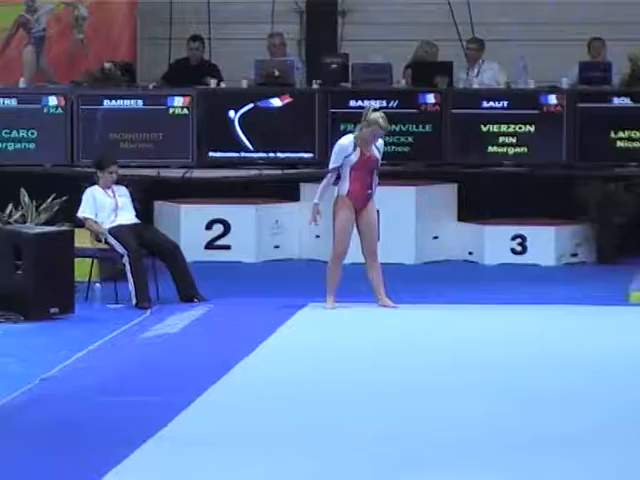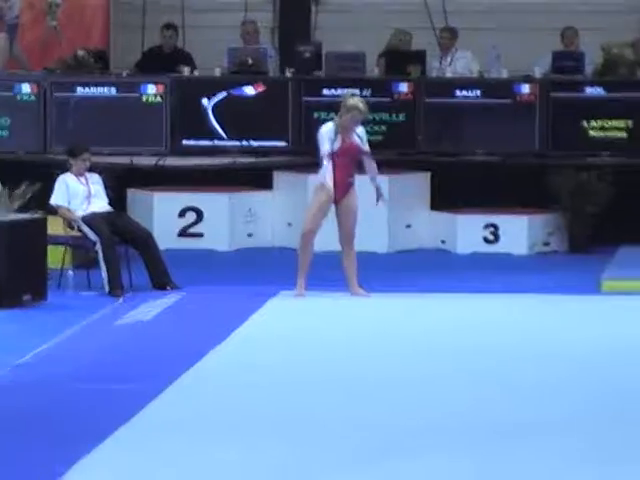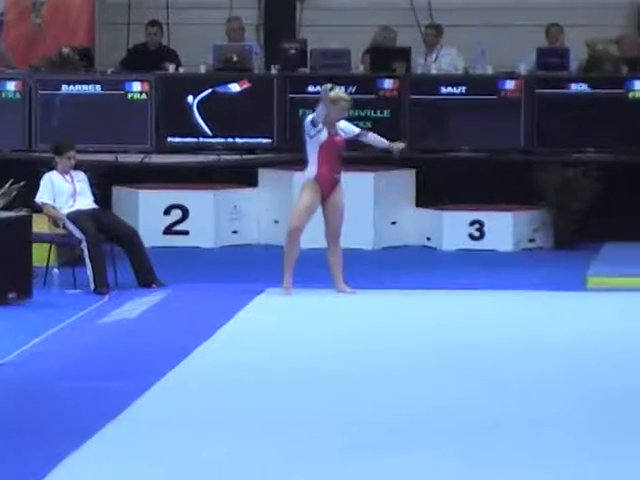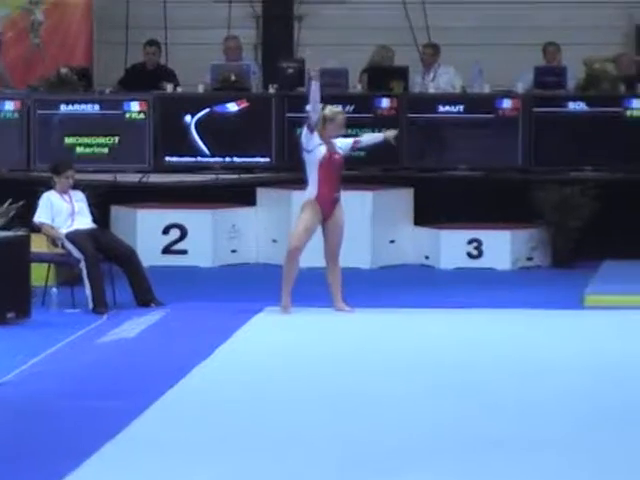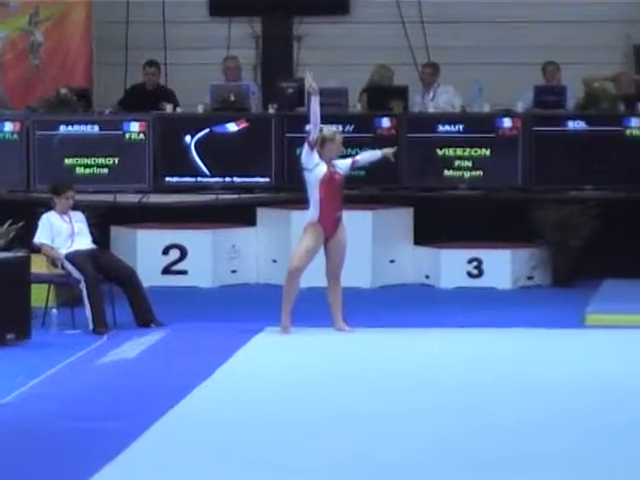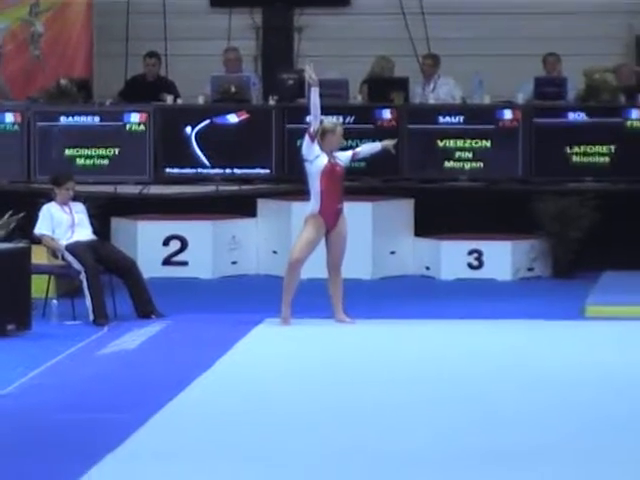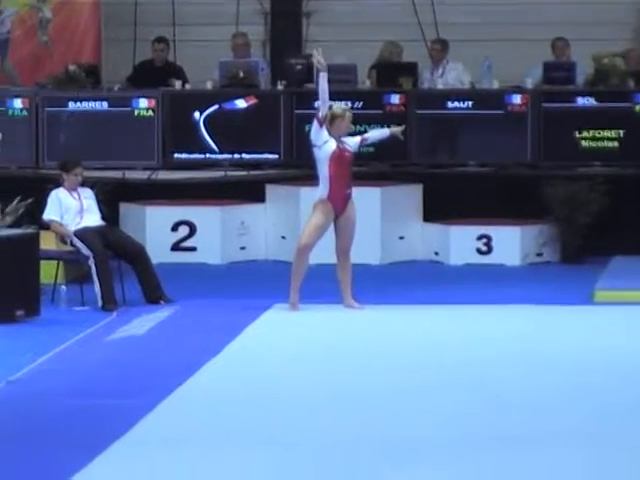
dt=0.2s
person 1, frame 1
left shoulder: (378, 144)
right shoulder: (345, 143)
right elbow: (331, 175)
right wrist: (317, 202)
left hip: (367, 202)
right hip: (346, 200)
left knee: (371, 252)
right knee: (340, 252)
left ankle: (381, 297)
right ankle: (330, 296)
person 1, frame 2
left shoulder: (358, 131)
right shoulder: (327, 129)
left elbow: (367, 159)
right elbow: (326, 159)
left wrist: (376, 184)
right wrist: (329, 184)
left hip: (348, 190)
right hip: (327, 187)
left knee: (348, 240)
right knee: (308, 232)
left ankle: (354, 286)
right ankle: (301, 283)
person 1, frame 3
left shoulder: (342, 126)
right shoulder: (313, 124)
left elbow: (366, 135)
right elbow: (318, 118)
left wrist: (390, 145)
right wrist: (324, 107)
left hip: (334, 186)
right hip: (314, 183)
left knee: (334, 237)
right knee: (294, 228)
left ankle: (340, 283)
right ankle: (288, 281)
person 1, frame 4
left shoulder: (338, 144)
right shoulder: (311, 139)
left elbow: (361, 140)
right elbow: (314, 111)
left wrist: (384, 136)
right wrist: (314, 81)
left hip: (334, 205)
right hip: (314, 204)
left knee: (333, 255)
right knee: (294, 247)
left ankle: (338, 301)
right ankle: (285, 299)
person 1, frame 5
left shoulder: (338, 166)
right shoulder: (311, 160)
left elbow: (362, 157)
right elbow: (314, 127)
left wrist: (383, 152)
right wrist: (314, 95)
left hip: (337, 226)
right hip: (316, 226)
left knee: (334, 275)
right knee: (295, 268)
left ankle: (338, 321)
right ankle: (285, 319)
person 1, frame 6
left shoulder: (339, 158)
right shoulder: (311, 152)
left elbow: (361, 150)
right elbow: (315, 119)
left wrist: (383, 145)
right wrist: (314, 87)
left hip: (338, 218)
right hip: (317, 217)
left knee: (335, 267)
right knee: (295, 260)
left ankle: (339, 313)
right ankle: (285, 311)
person 1, frame 7
left shoulder: (348, 143)
right shoulder: (320, 137)
left elbow: (370, 136)
right elbow: (323, 104)
left wrist: (391, 131)
right wrist: (322, 72)
left hip: (346, 203)
right hip: (326, 203)
left knee: (344, 252)
right knee: (304, 245)
left ankle: (348, 298)
right ankle: (293, 296)
person 2, frame 1
left shoulder: (123, 190)
right shoulder: (91, 193)
right elbow: (88, 222)
right wrist: (104, 233)
left hip: (136, 225)
right hip: (114, 229)
left knee: (171, 247)
right knee: (133, 251)
left ankle: (189, 293)
right ankle: (141, 298)
person 2, frame 2
left shoulder: (95, 177)
right shoulder: (64, 180)
right elbow: (61, 209)
right wrist: (78, 220)
left hip: (108, 213)
right hip: (87, 216)
left knee: (144, 235)
right knee: (106, 238)
left ankle: (162, 280)
right ankle: (114, 286)
person 2, frame 3
left shoulder: (81, 175)
right shoulder: (49, 178)
right elbow: (46, 207)
right wrist: (63, 218)
left hip: (94, 211)
right hip: (73, 214)
left knee: (129, 233)
right knee: (92, 236)
left ankle: (147, 278)
right ankle: (99, 284)
person 2, frame 4
left shoulder: (79, 195)
right shoulder: (48, 198)
right elbow: (45, 227)
right wrist: (61, 238)
left hip: (92, 230)
right hip: (71, 234)
left knee: (127, 252)
right knee: (91, 255)
left ankle: (145, 298)
right ankle: (98, 303)
person 2, frame 5
left shoulder: (79, 215)
right shoulder: (48, 218)
right elbow: (45, 248)
left wrist: (95, 253)
right wrist: (61, 258)
left hip: (92, 251)
right hip: (71, 254)
left knee: (127, 272)
right knee: (91, 276)
left ankle: (146, 318)
right ankle: (98, 324)
person 2, frame 6
left shoulder: (79, 206)
right shoulder: (48, 209)
right elbow: (45, 239)
left wrist: (95, 240)
right wrist: (62, 249)
left hip: (93, 242)
right hip: (72, 245)
left knee: (128, 264)
right knee: (91, 267)
left ankle: (146, 309)
right ankle: (98, 315)
person 2, frame 7
left shoulder: (88, 192)
right shoulder: (57, 195)
right elbow: (54, 225)
right wrist: (71, 235)
left hip: (101, 228)
right hip: (80, 231)
left knee: (137, 249)
right knee: (99, 253)
left ankle: (155, 294)
right ankle: (107, 301)
